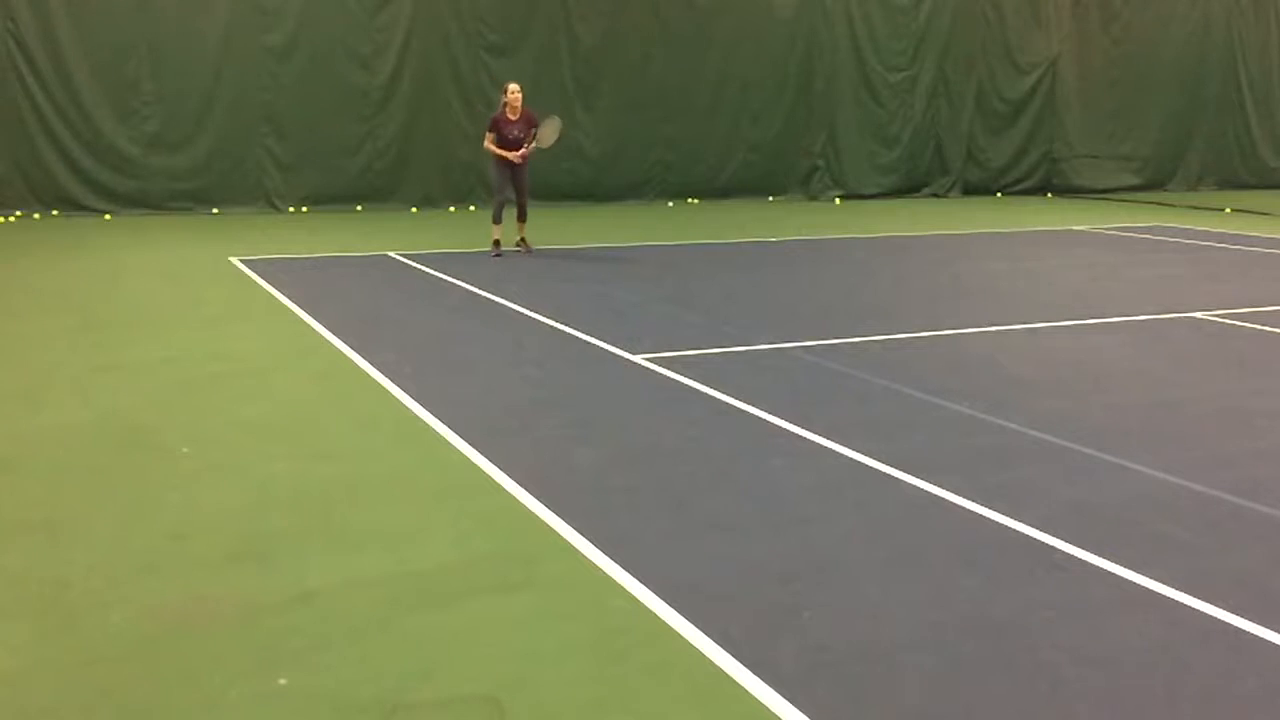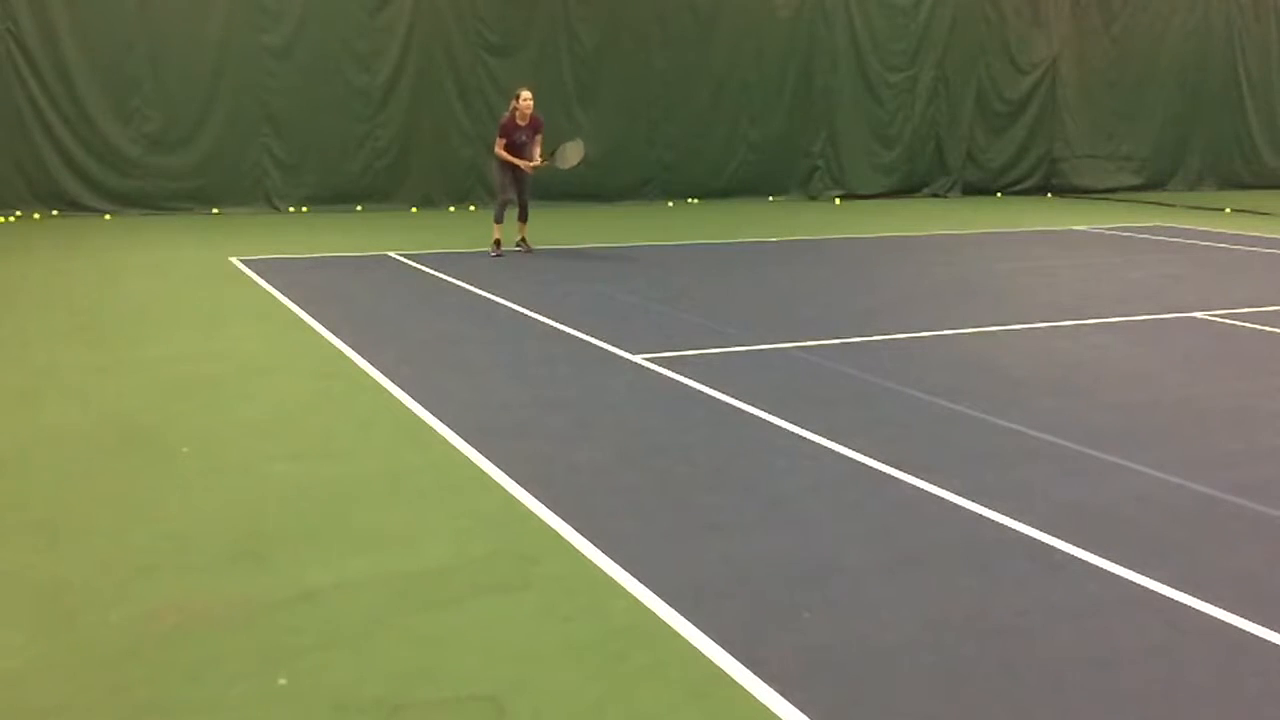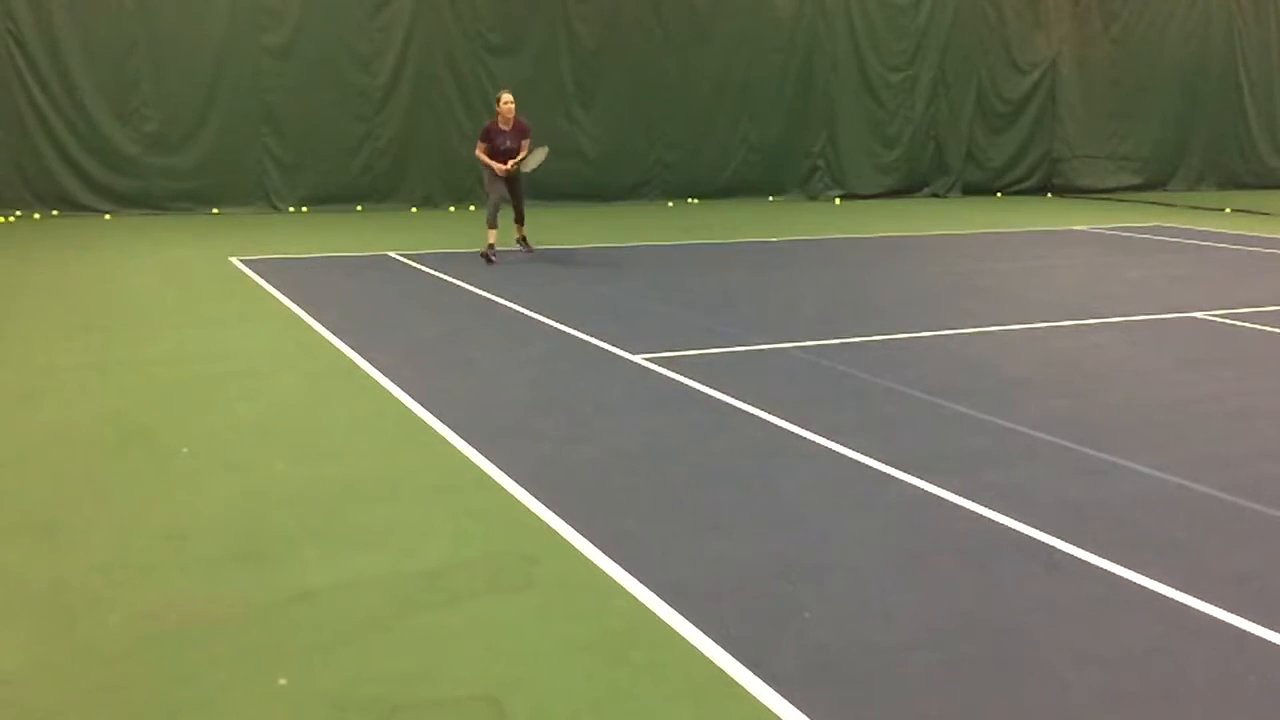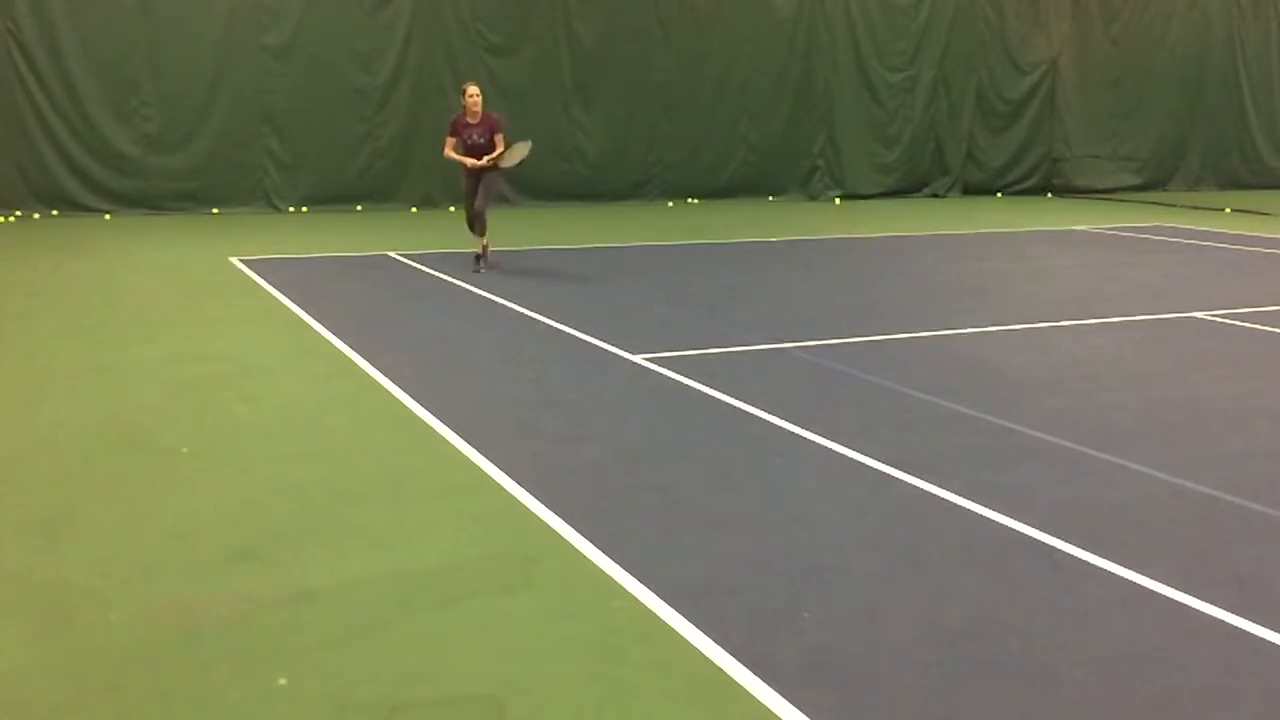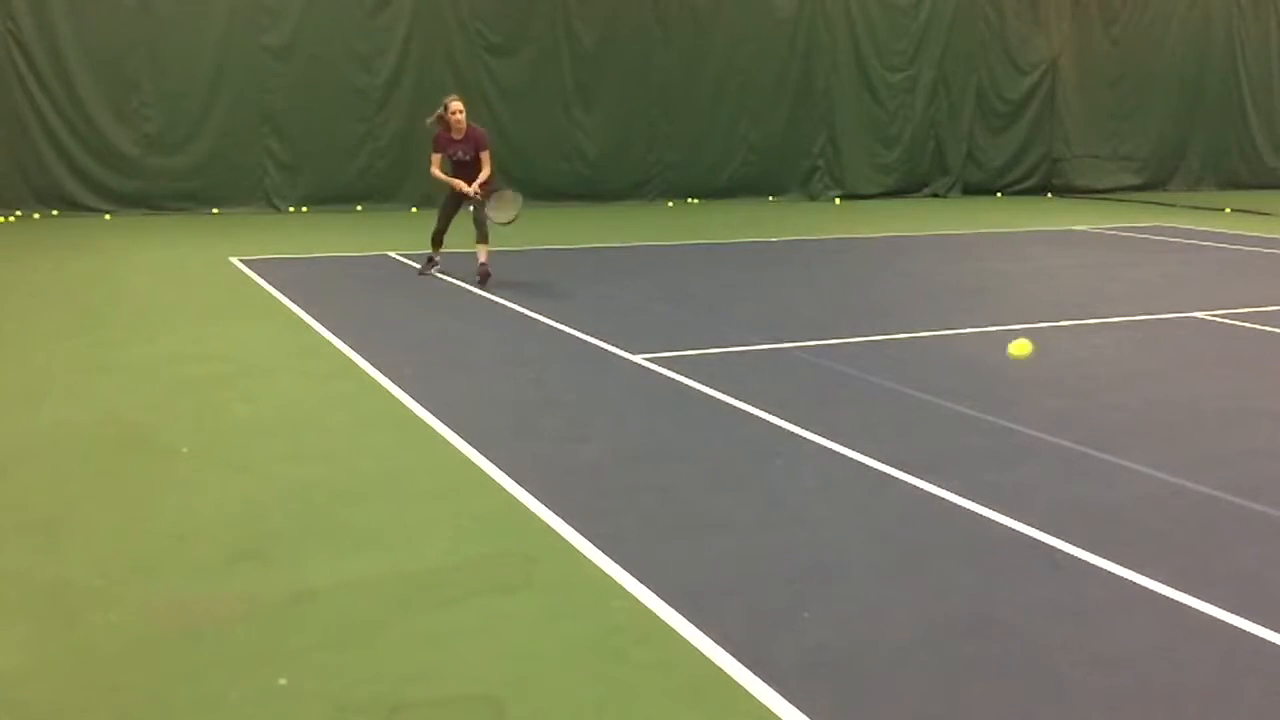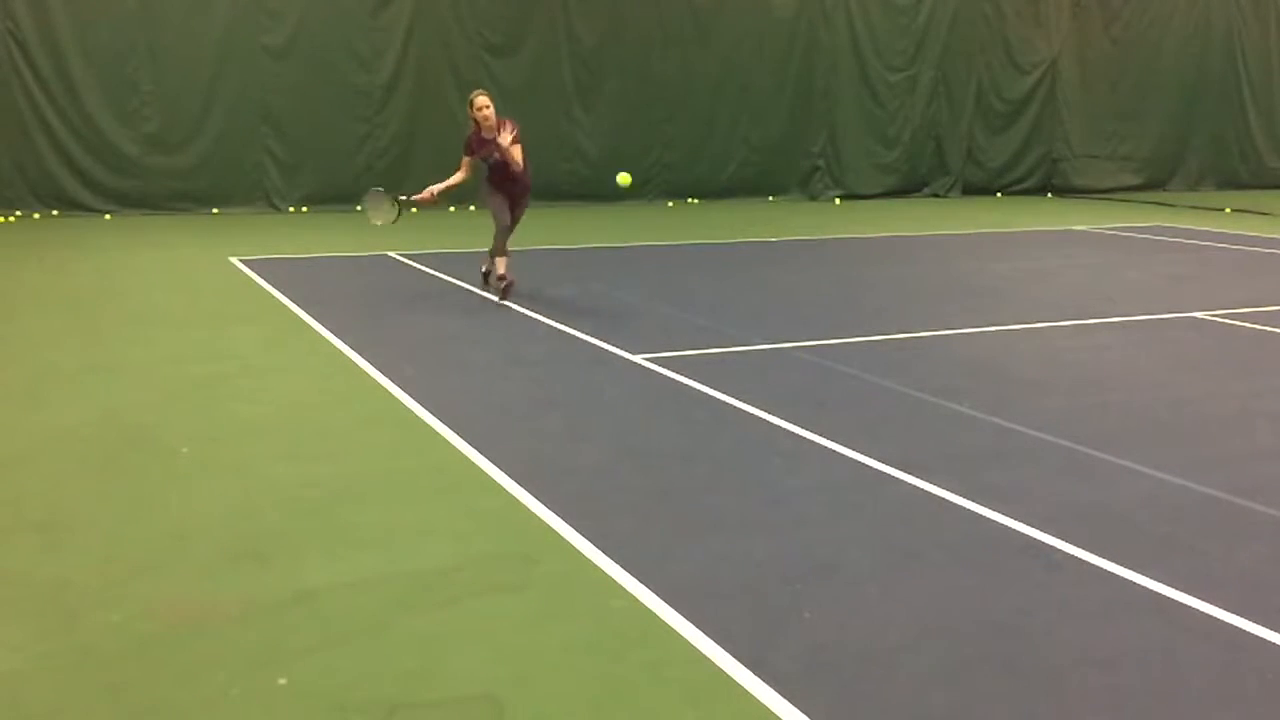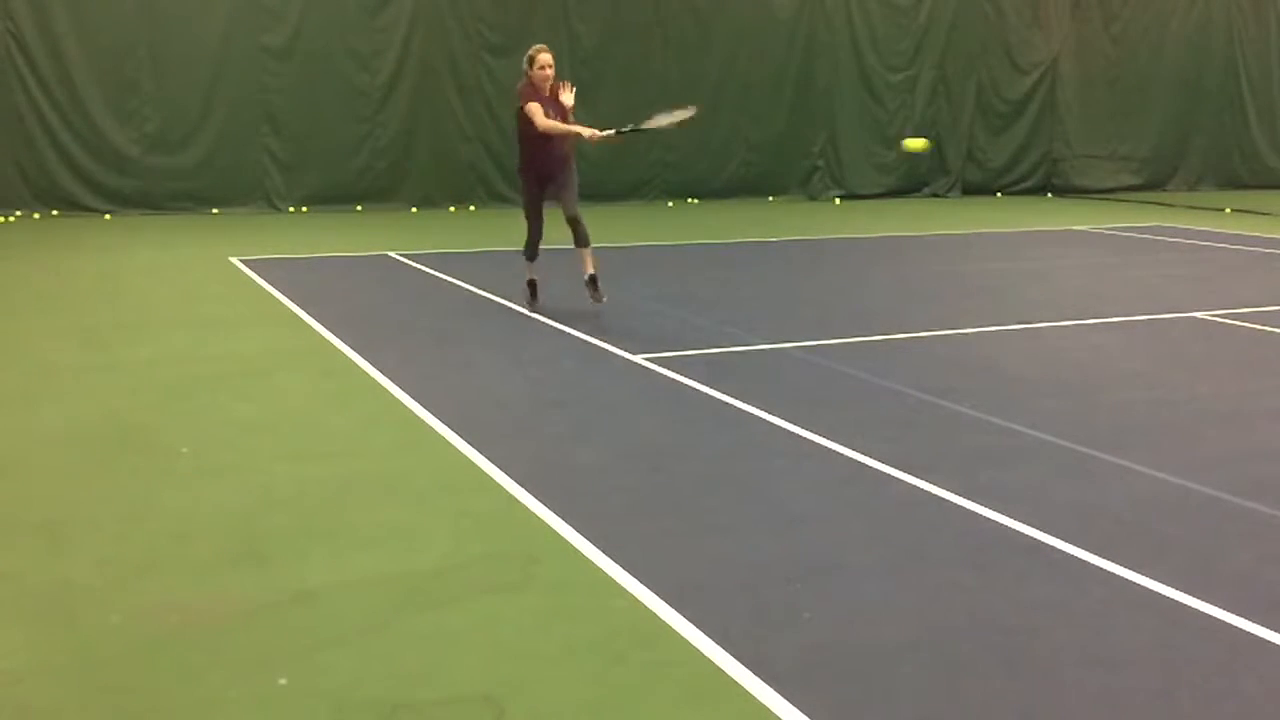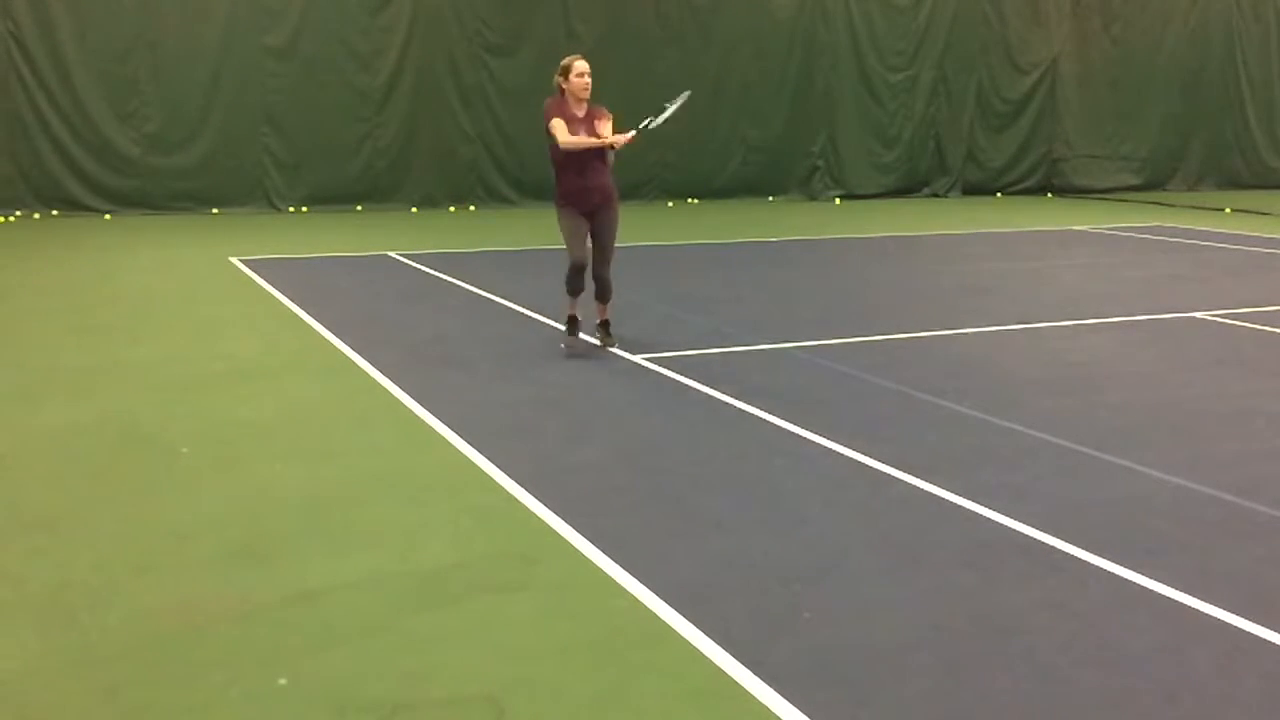
dt=0.4s
person 1, frame 1
left shoulder: (529, 116)
right shoulder: (497, 118)
left elbow: (533, 139)
right elbow: (487, 144)
left wrist: (528, 148)
right wrist: (507, 154)
left hip: (520, 161)
right hip: (501, 162)
left knee: (522, 200)
right knee: (500, 199)
left ankle: (521, 239)
right ankle: (496, 242)
person 1, frame 2
left shoulder: (537, 122)
right shoulder: (507, 123)
left elbow: (536, 145)
right elbow: (498, 150)
left wrist: (536, 158)
right wrist: (519, 162)
left hip: (523, 163)
right hip: (504, 163)
left knee: (524, 201)
right knee: (504, 198)
left ankle: (521, 238)
right ankle: (496, 242)
person 1, frame 3
left shoulder: (522, 126)
right shoulder: (490, 128)
left elbow: (525, 151)
right elbow: (478, 152)
left wrist: (514, 162)
right wrist: (494, 164)
left hip: (513, 170)
right hip: (493, 170)
left knee: (519, 207)
right knee: (494, 201)
left ankle: (520, 237)
right ankle: (490, 246)
person 1, frame 4
left shoulder: (492, 120)
right shoulder: (457, 122)
left elbow: (501, 148)
right elbow: (447, 151)
left wrist: (490, 158)
right wrist: (464, 160)
left hip: (490, 171)
right hip: (470, 172)
left knee: (479, 208)
right knee: (470, 214)
left ankle: (482, 253)
right ankle: (482, 246)
person 1, frame 5
left shoulder: (478, 134)
right shoulder: (440, 137)
left elbow: (487, 168)
right elbow: (434, 169)
left wrist: (475, 184)
right wrist: (455, 182)
left hip: (479, 184)
right hip: (457, 185)
left knee: (479, 216)
right knee: (441, 226)
left ankle: (483, 266)
right ankle: (434, 259)
person 1, frame 6
left shoulder: (509, 129)
right shoulder: (473, 138)
left elbow: (518, 167)
right elbow: (463, 173)
left wrist: (506, 148)
right wrist: (438, 188)
left hip: (520, 190)
right hip: (495, 189)
left knee: (503, 234)
right knee: (503, 223)
left ankle: (487, 270)
right ankle: (501, 279)
person 1, frame 7
left shoulder: (559, 90)
right shoulder: (526, 92)
left elbow: (568, 133)
right elbow: (542, 124)
left wrist: (568, 109)
right wrist: (580, 130)
left hip: (561, 165)
right hip: (531, 170)
left knee: (573, 216)
right knee: (535, 232)
left ankle: (591, 278)
right ankle: (531, 280)
person 1, frame 8
left shoulder: (599, 113)
right shoulder: (555, 107)
left elbow: (607, 159)
right elbow: (564, 142)
left wrist: (610, 141)
right wrist: (608, 142)
left hip: (603, 201)
right hip: (571, 204)
left knee: (601, 269)
right knee: (577, 261)
left ankle: (603, 321)
right ankle: (572, 313)
